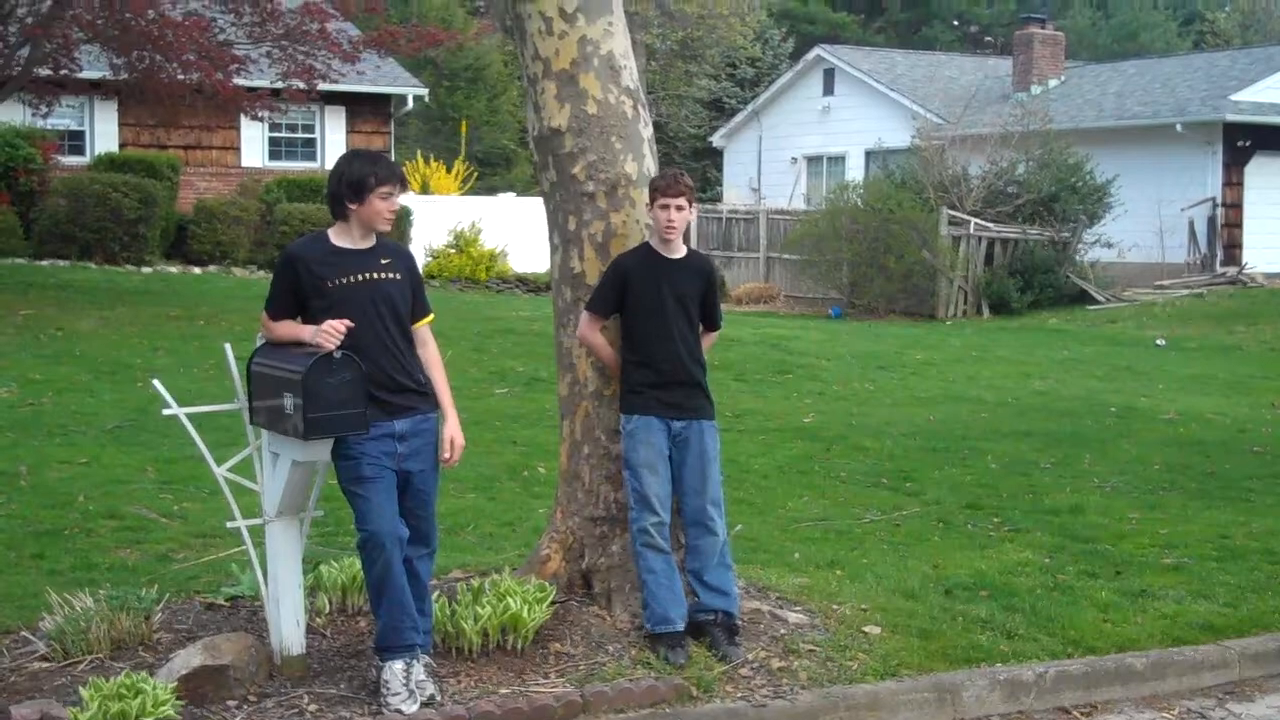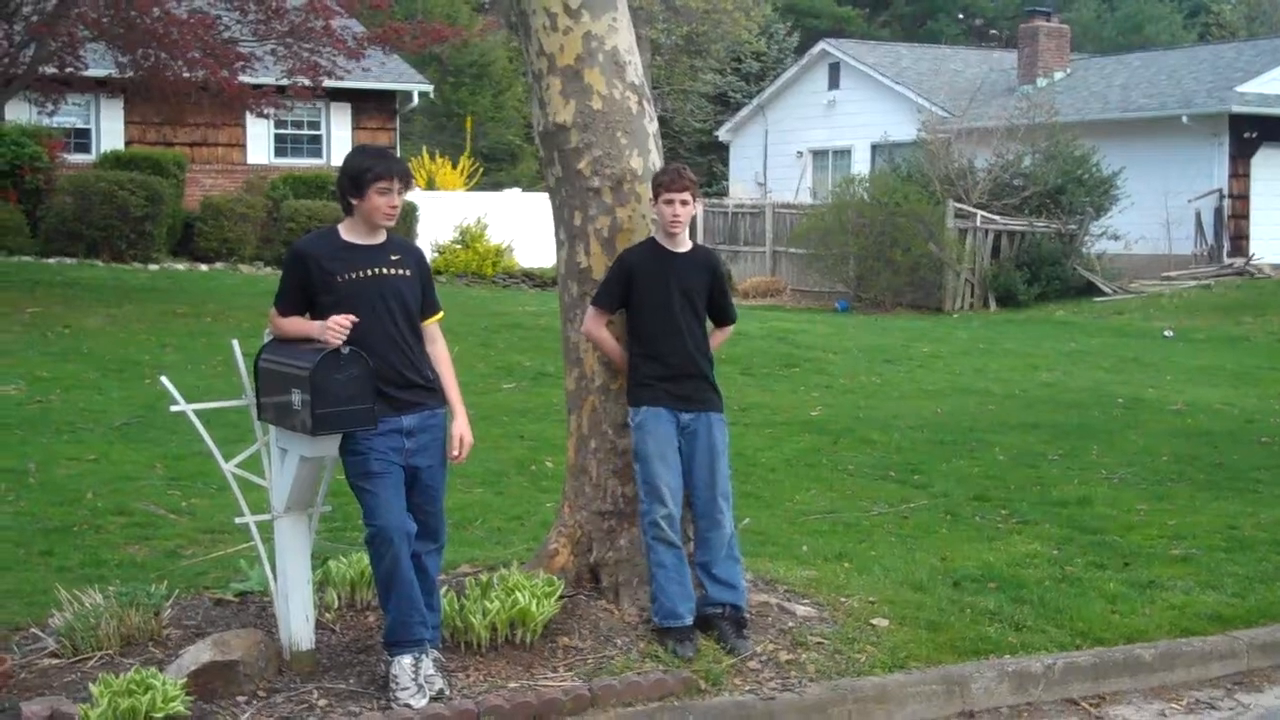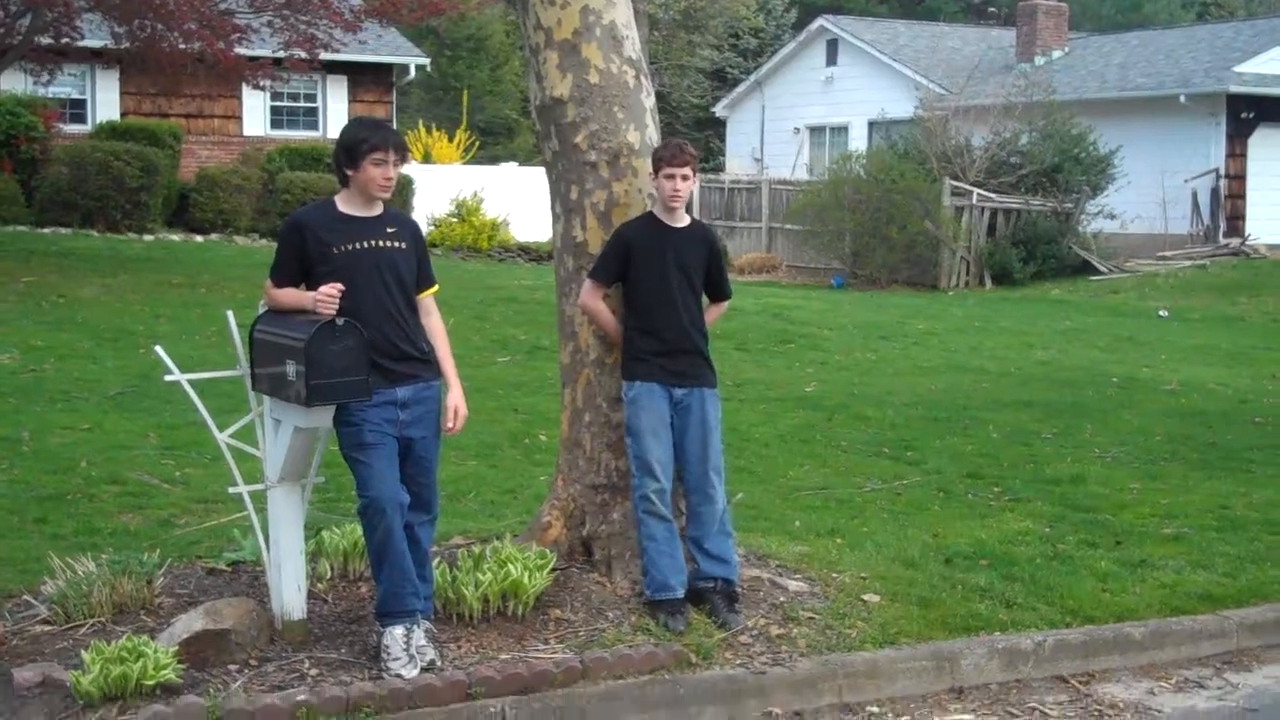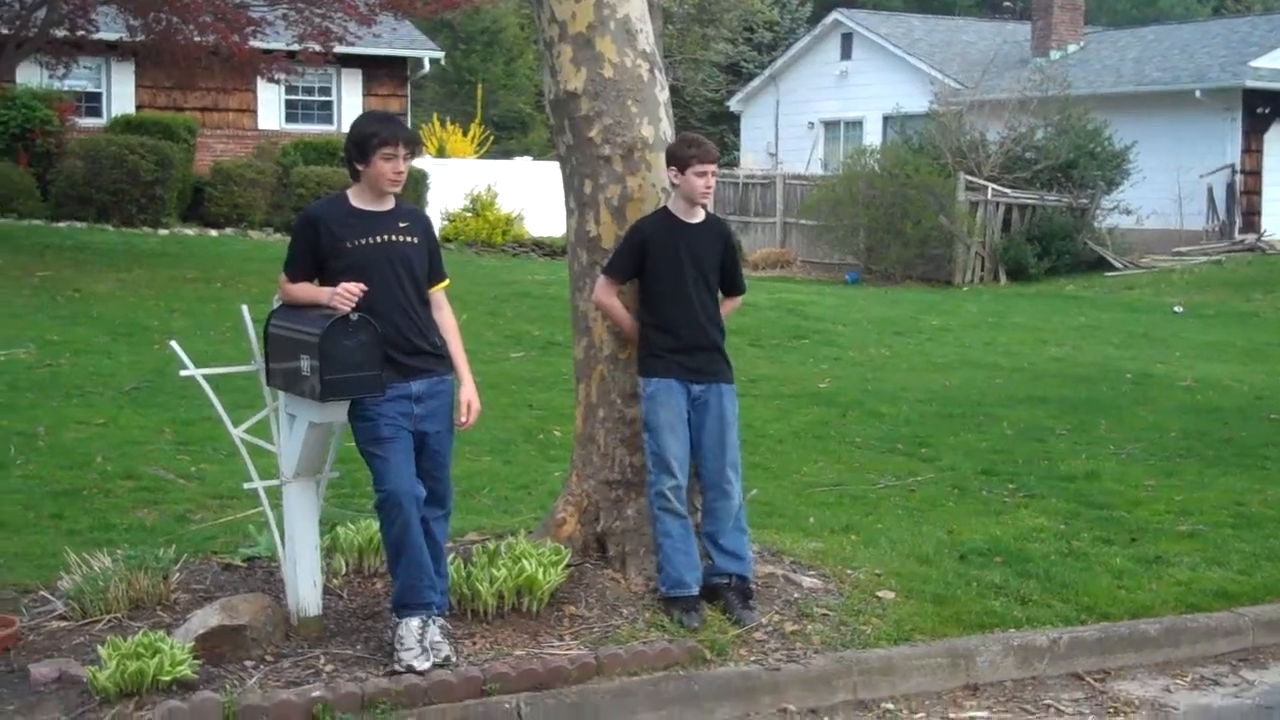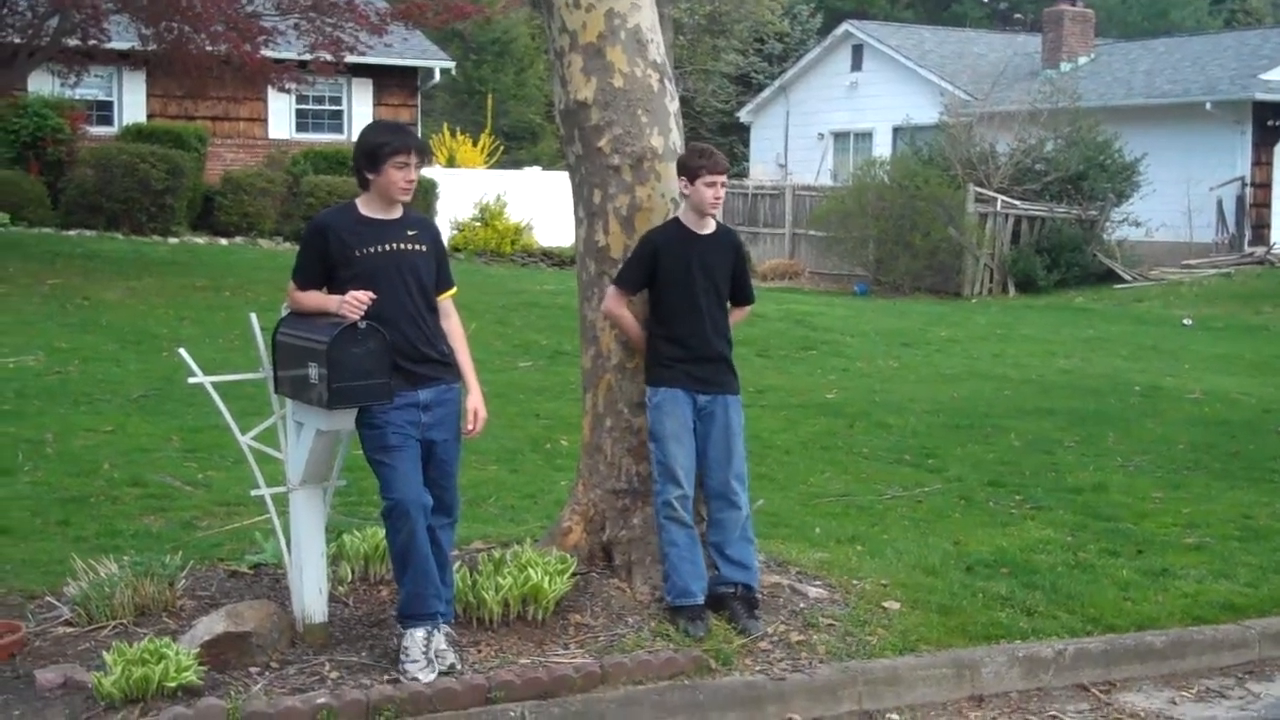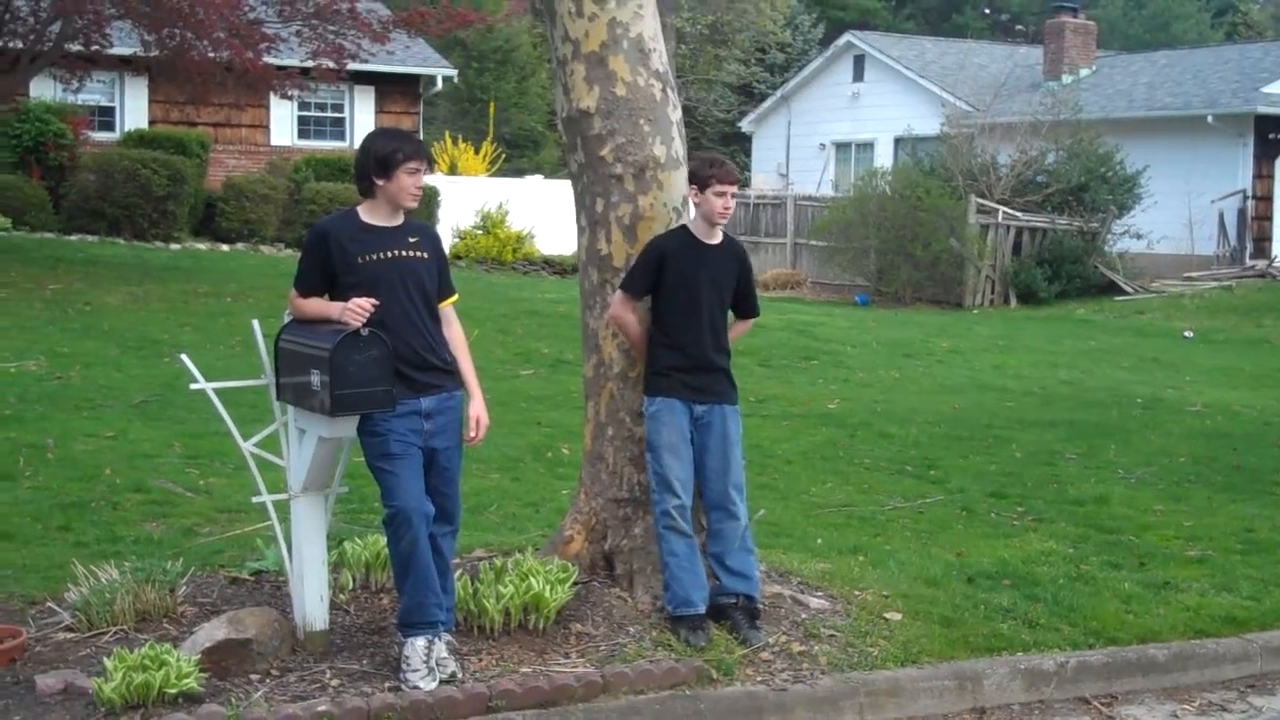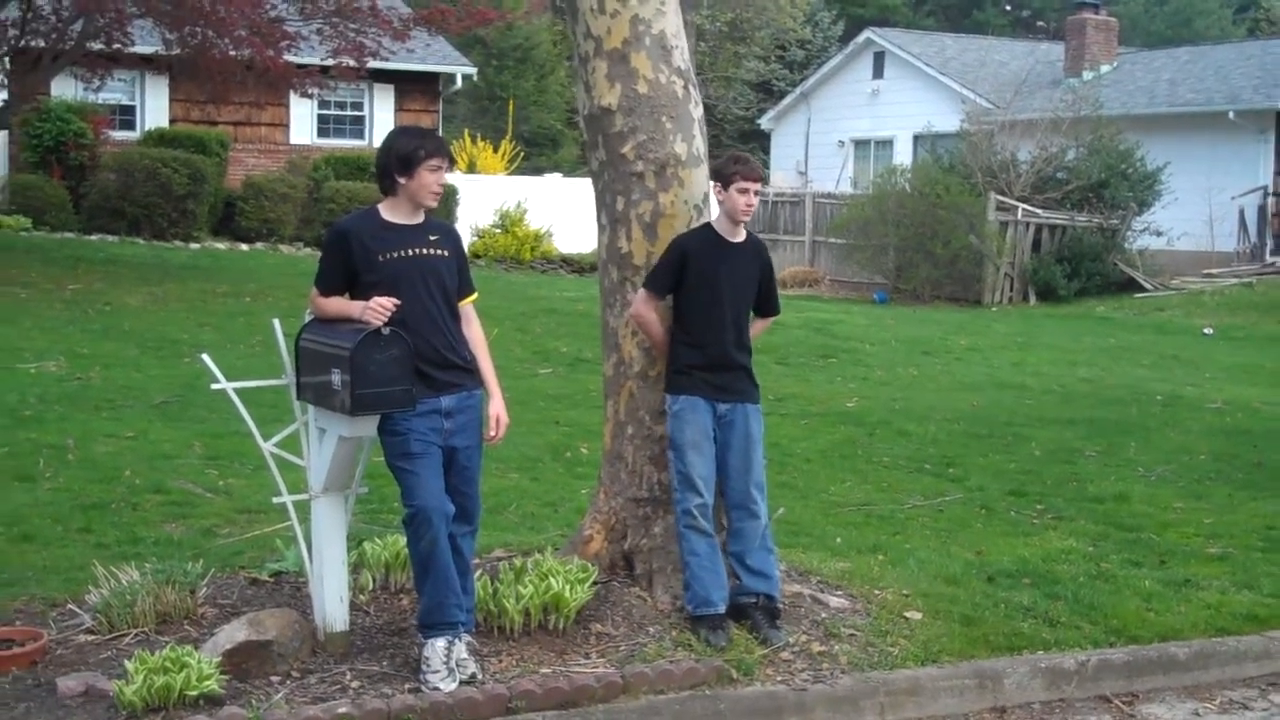
dt=0.3s
person 1, frame 1
left shoulder: (399, 258)
right shoulder: (303, 258)
right elbow: (272, 326)
left wrist: (449, 414)
right wrist: (311, 332)
left hip: (417, 421)
right hip: (360, 429)
left knee: (419, 540)
right knee: (383, 537)
left ankle: (414, 651)
right ankle: (400, 655)
person 1, frame 2
left shoulder: (409, 256)
right shoulder: (312, 254)
left elbow: (432, 337)
right elbow: (280, 321)
left wrist: (458, 413)
right wrist: (318, 328)
left hip: (426, 417)
right hip: (367, 424)
left knee: (427, 534)
right knee: (390, 532)
left ankle: (424, 646)
right ankle: (409, 650)
person 1, frame 3
left shoulder: (405, 228)
right shoulder: (309, 225)
left elbow: (428, 310)
right elbow: (275, 293)
left wrist: (453, 384)
right wrist: (311, 298)
left hip: (420, 389)
right hip: (362, 397)
left knee: (420, 507)
right knee: (383, 503)
left ankle: (415, 617)
right ankle: (401, 621)
person 1, frame 4
left shoulder: (416, 222)
right shoulder: (321, 220)
right elbow: (289, 288)
left wrist: (466, 379)
right wrist: (329, 295)
left hip: (434, 383)
right hip: (376, 389)
left knee: (434, 501)
right knee: (400, 496)
left ankle: (431, 613)
right ankle: (416, 613)
person 1, frame 5
left shoulder: (424, 230)
right shoulder: (330, 228)
right elbow: (298, 296)
left wrist: (472, 387)
right wrist: (337, 302)
left hip: (441, 391)
right hip: (384, 398)
left knee: (441, 509)
right knee: (406, 505)
left ankle: (436, 621)
right ankle: (421, 624)
person 1, frame 6
left shoulder: (426, 238)
right shoulder: (332, 235)
right elbow: (299, 303)
left wrist: (474, 393)
right wrist: (339, 309)
left hip: (443, 399)
right hip: (386, 406)
left knee: (442, 517)
right knee: (408, 512)
left ankle: (437, 629)
right ankle: (420, 632)
person 1, frame 7
left shoulder: (446, 236)
right shoulder: (352, 233)
right elbow: (320, 302)
left wrist: (494, 392)
right wrist: (360, 308)
left hip: (463, 398)
right hip: (406, 404)
left knee: (463, 517)
right knee: (428, 513)
left ankle: (458, 630)
right ankle: (441, 634)
person 2, frame 1
left shoulder: (701, 269)
right shoulder: (628, 266)
right elbow: (588, 329)
left wrist: (682, 366)
right wrist: (632, 371)
left hip: (696, 409)
right hip: (644, 412)
left knee: (707, 516)
right knee: (651, 521)
left ankle: (716, 613)
right ankle: (665, 623)
person 2, frame 2
left shoulder: (707, 263)
right shoulder: (634, 261)
left elbow: (725, 325)
right elbow: (593, 325)
left wrist: (692, 361)
right wrist: (636, 367)
left hip: (703, 402)
right hip: (652, 405)
left knee: (715, 509)
right knee: (663, 513)
left ankle: (724, 607)
right ankle: (675, 618)
person 2, frame 3
left shoulder: (704, 239)
right shoulder: (632, 235)
left elbow: (720, 300)
right elbow: (590, 297)
left wrist: (687, 335)
right wrist: (633, 342)
left hip: (697, 377)
right hip: (646, 379)
left knee: (707, 484)
right knee: (653, 487)
left ankle: (716, 581)
right ankle: (665, 591)
person 2, frame 4
left shoulder: (719, 232)
right shoulder: (647, 231)
right elbow: (603, 294)
left wrist: (703, 330)
right wrist: (647, 337)
left hip: (714, 372)
right hip: (663, 375)
left knee: (724, 480)
right knee: (670, 484)
left ankle: (731, 578)
right ankle: (681, 587)
person 2, frame 5
left shoulder: (730, 243)
right shoulder: (658, 242)
right elbow: (614, 304)
left wrist: (710, 340)
right wrist: (655, 347)
left hip: (721, 382)
right hip: (670, 385)
left knee: (730, 490)
right knee: (676, 493)
left ankle: (736, 587)
right ankle: (686, 597)
person 2, frame 6
left shoulder: (735, 254)
right shoulder: (665, 248)
right elbow: (620, 309)
left wrist: (709, 351)
right wrist: (658, 357)
left hip: (719, 394)
right hip: (668, 394)
left knee: (728, 500)
right knee: (674, 503)
left ankle: (738, 598)
right ankle: (687, 606)
person 2, frame 7
left shoulder: (757, 253)
right shoulder: (689, 246)
right elbow: (642, 308)
left wrist: (731, 349)
right wrist: (681, 356)
left hip: (741, 392)
right hip: (691, 392)
left knee: (749, 500)
right knee: (696, 502)
left ankle: (758, 598)
right ankle: (707, 606)
